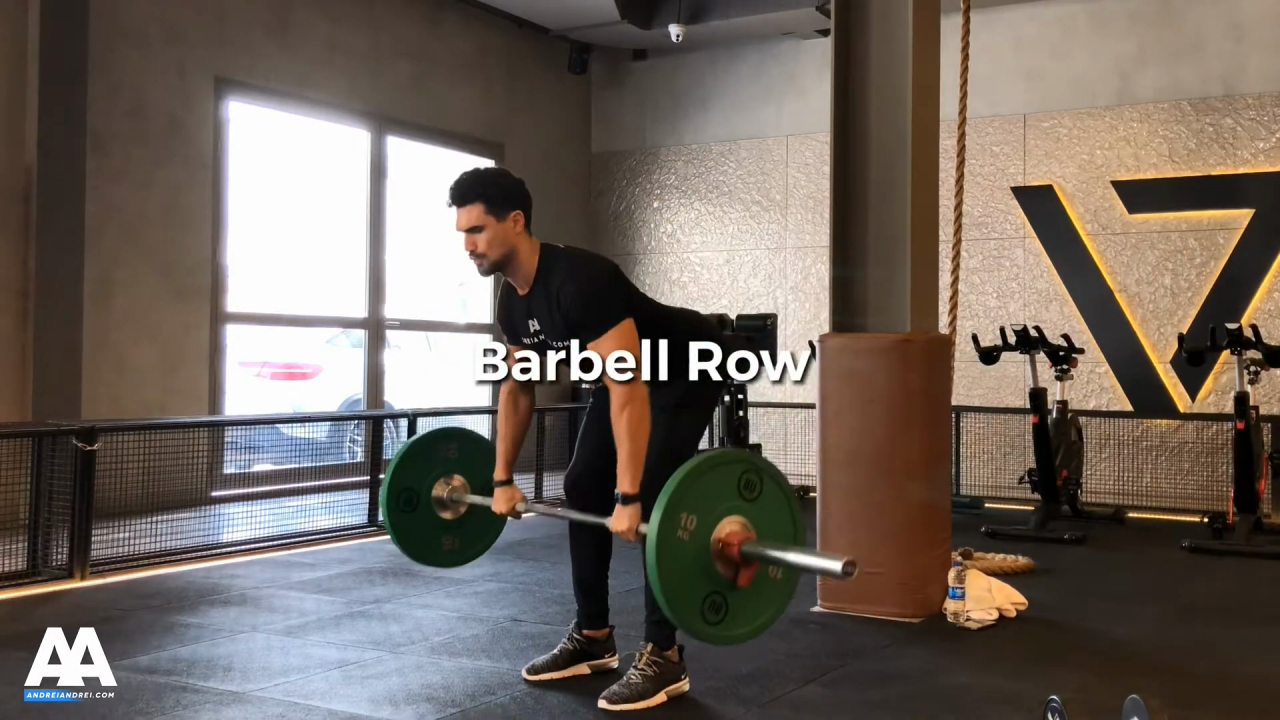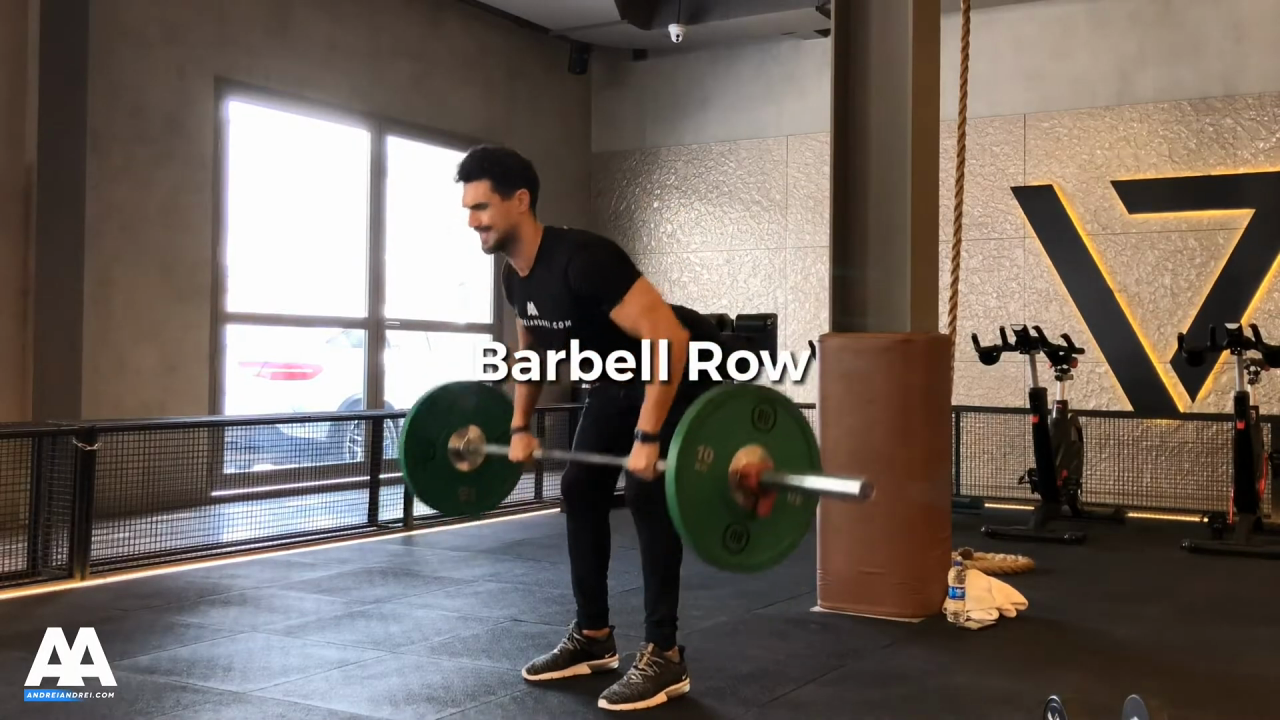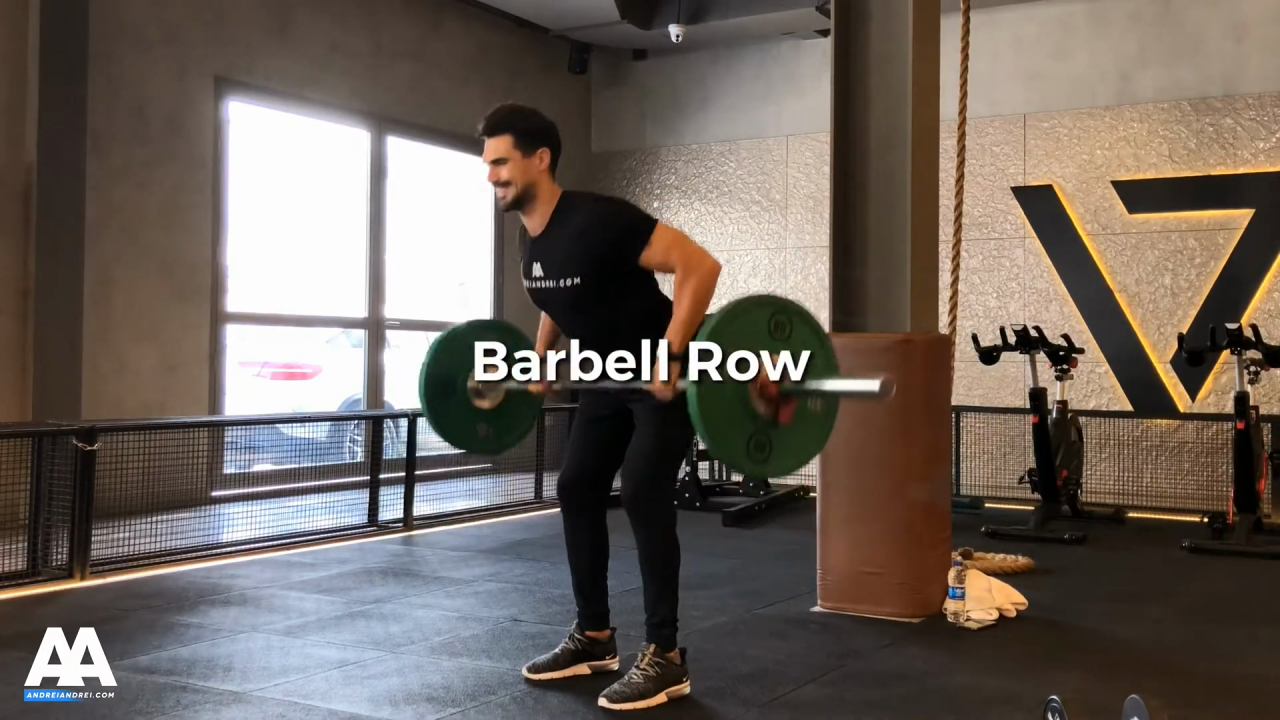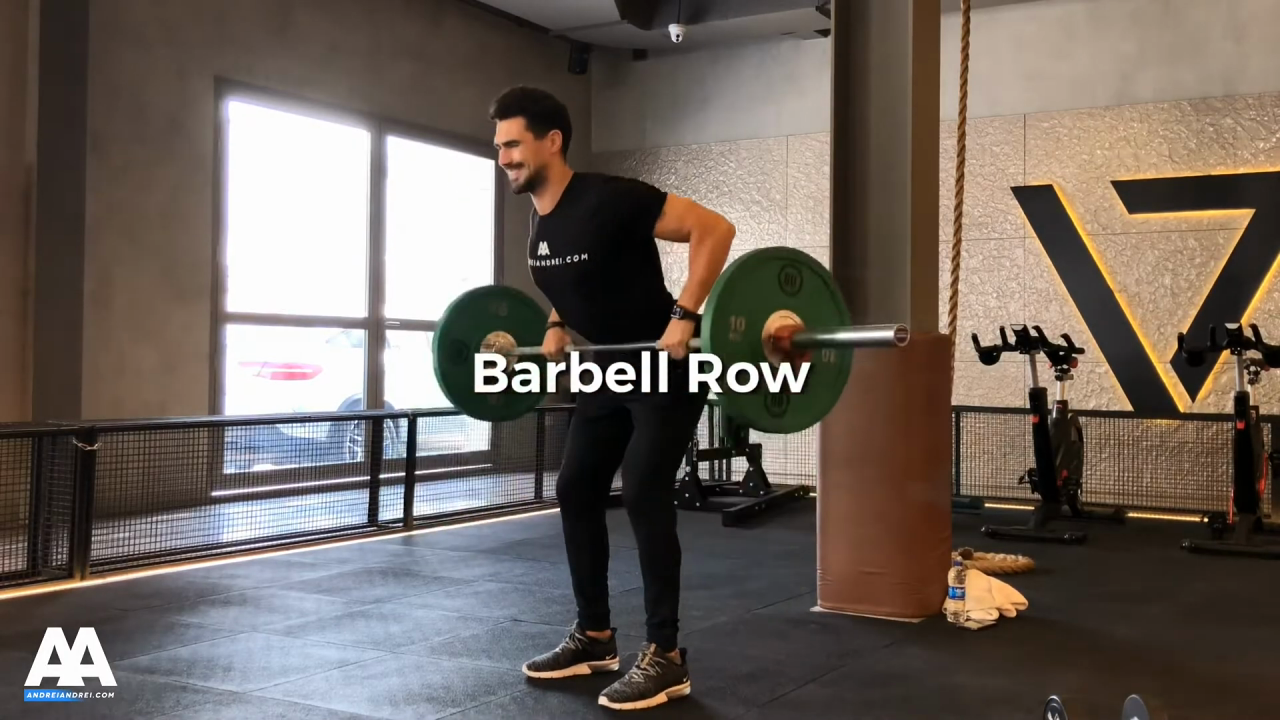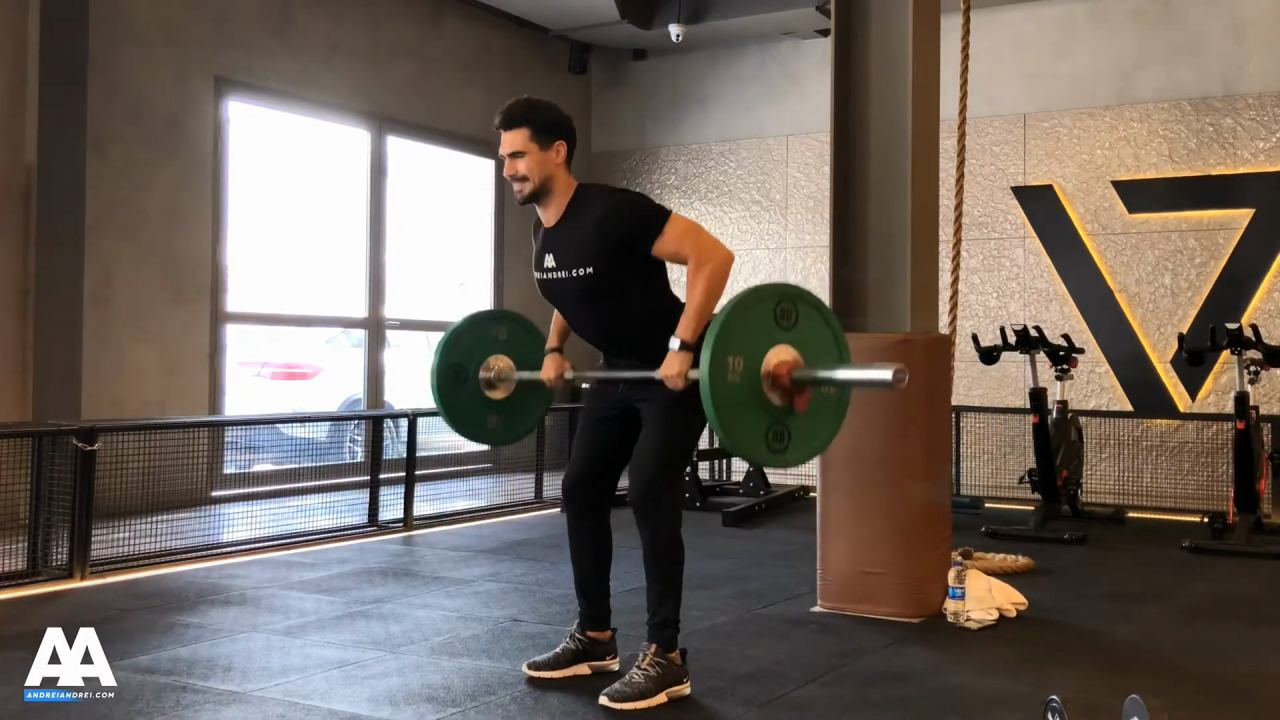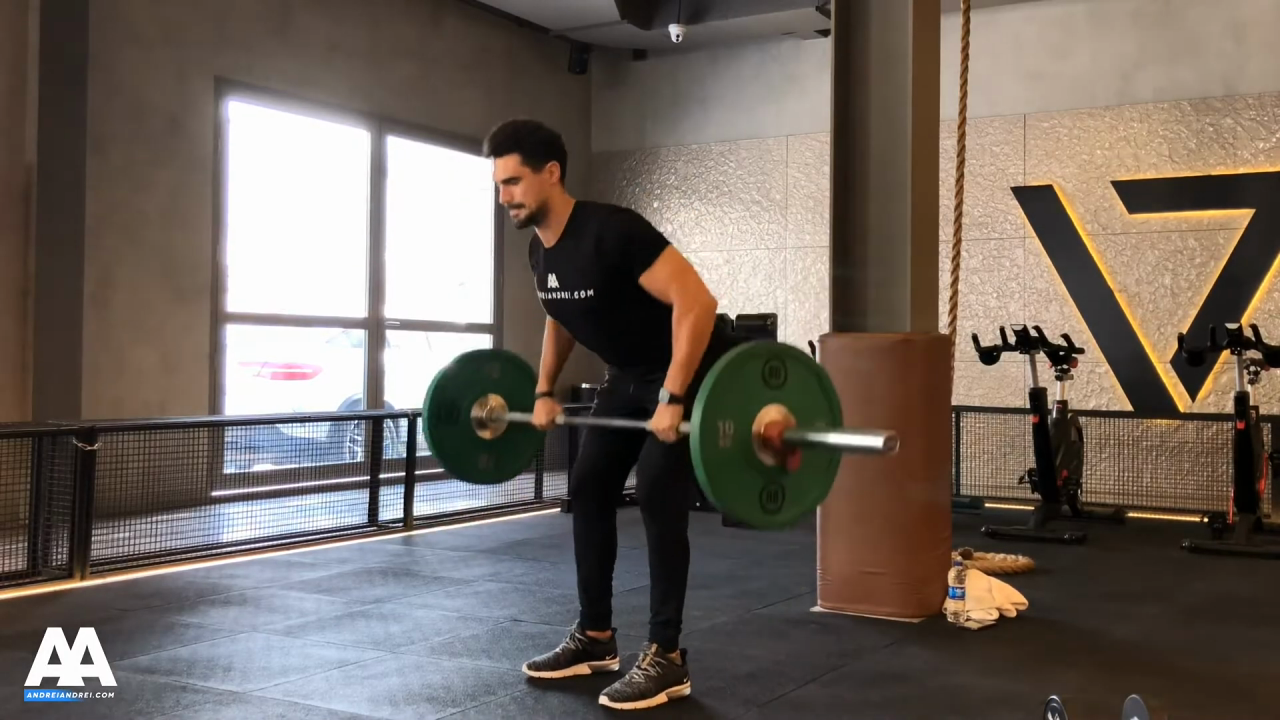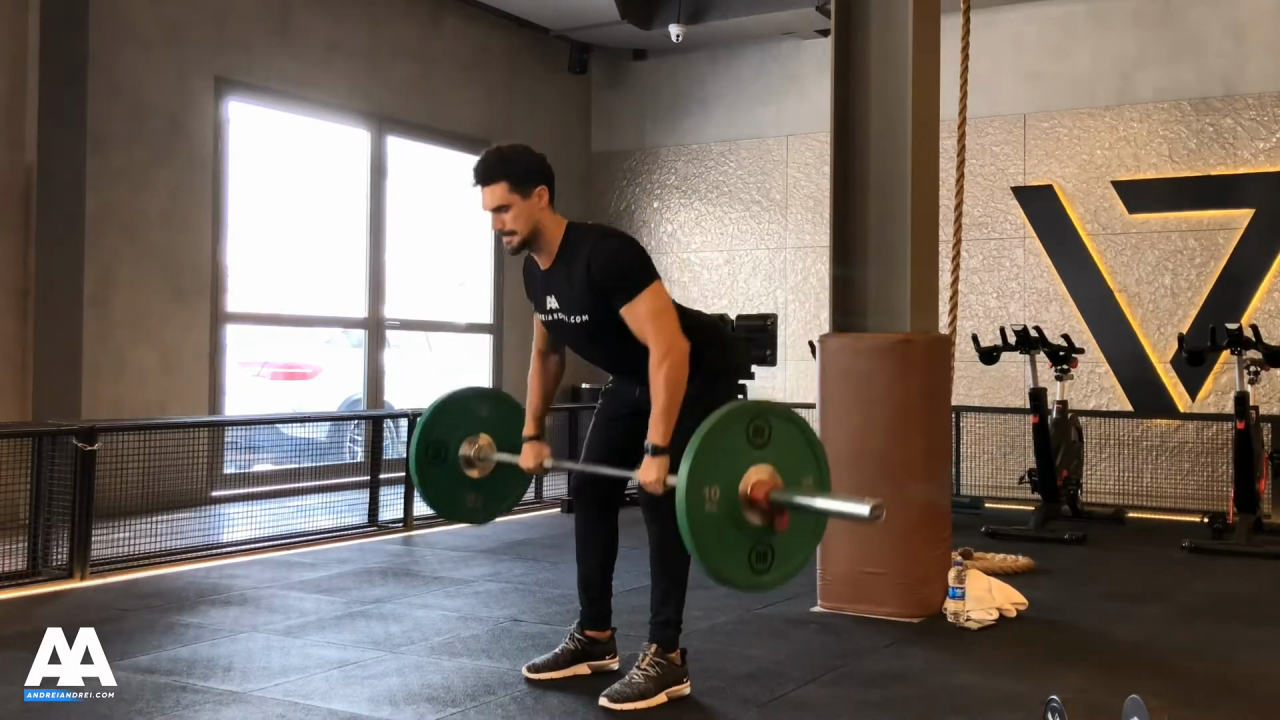
dt=0.2s
person 1, frame 1
left shoulder: (581, 281)
right shoulder: (512, 300)
left elbow: (629, 393)
right elbow: (516, 390)
left wrist: (629, 498)
right wrist: (502, 479)
left hip: (685, 370)
right hip: (629, 371)
left knee: (651, 499)
right knee: (581, 490)
left ankle: (663, 657)
right ankle: (592, 636)
person 1, frame 2
left shoulder: (583, 259)
right shoulder: (516, 278)
left elbow: (670, 339)
right elbow: (532, 351)
left wrist: (649, 439)
right wrist: (520, 428)
left hip: (685, 366)
right hip: (618, 373)
left knee: (649, 494)
right knee: (580, 489)
left ankle: (663, 657)
right ankle: (592, 636)
person 1, frame 3
left shoulder: (597, 219)
right shoulder: (530, 240)
left elbow: (700, 267)
left wrist: (671, 358)
right wrist: (541, 362)
left hip: (670, 368)
left knee: (644, 494)
right knee: (576, 489)
left ankle: (664, 658)
right ankle: (593, 637)
person 1, frame 4
left shoulder: (609, 198)
right shoulder: (540, 219)
left elbow: (714, 228)
left wrist: (685, 316)
right wrist: (558, 326)
left hip: (668, 368)
right hip: (609, 368)
left knee: (644, 495)
right knee: (576, 492)
left ankle: (665, 658)
right ankle: (593, 637)
person 1, frame 5
left shoulder: (613, 211)
right shoulder: (543, 232)
left elbow: (712, 255)
left wrist: (683, 346)
right wrist: (555, 350)
left hip: (674, 370)
right hip: (619, 371)
left knee: (650, 496)
right knee: (581, 491)
left ankle: (665, 658)
right ankle: (594, 637)
person 1, frame 6
left shoulder: (612, 231)
right shoulder: (540, 250)
left elbow: (696, 302)
right elbow: (560, 321)
left wrist: (673, 401)
right wrist: (545, 392)
left hip: (689, 369)
right hip: (629, 373)
left knee: (658, 494)
right knee: (588, 489)
left ankle: (666, 658)
right ankle: (595, 637)
person 1, frame 7
left shoulder: (605, 254)
right shoulder: (534, 273)
left elbow: (671, 347)
right elbow: (546, 353)
left wrist: (658, 451)
right wrist: (533, 434)
left hip: (699, 369)
right hip: (631, 375)
left knee: (661, 497)
right knee: (590, 490)
left ankle: (666, 658)
right ankle: (594, 636)
